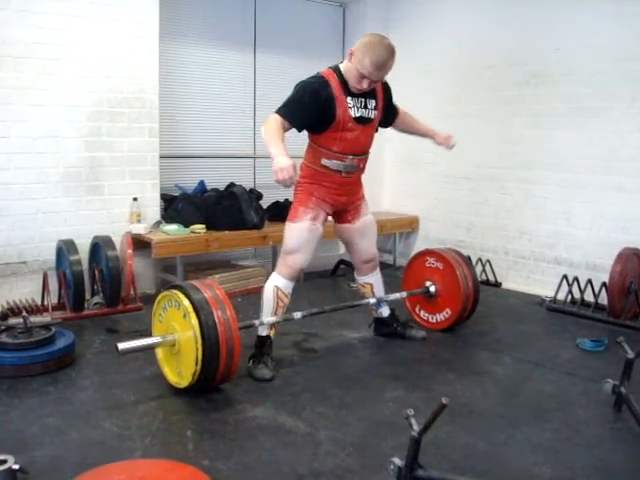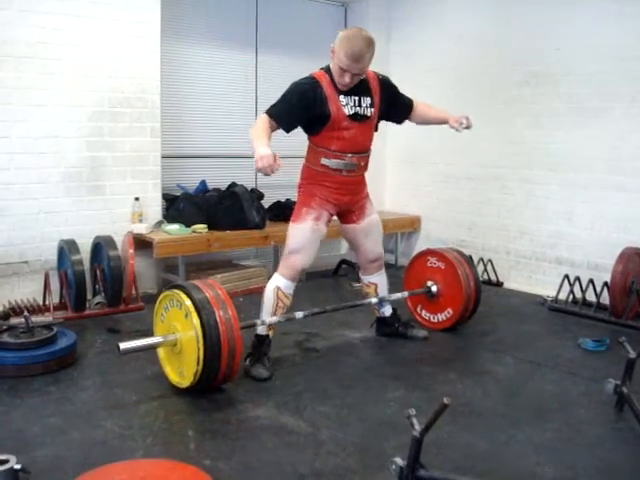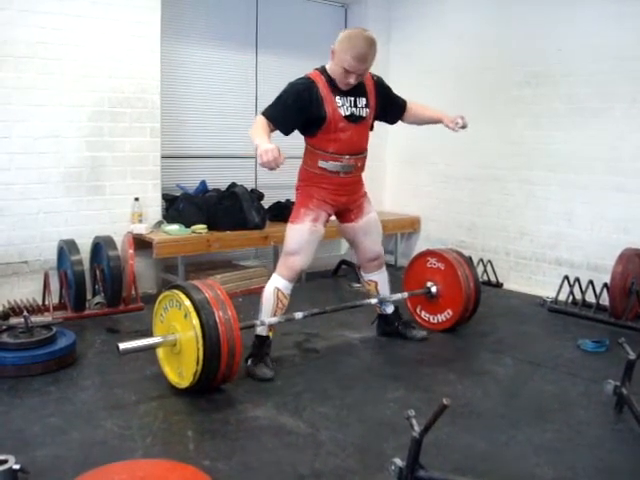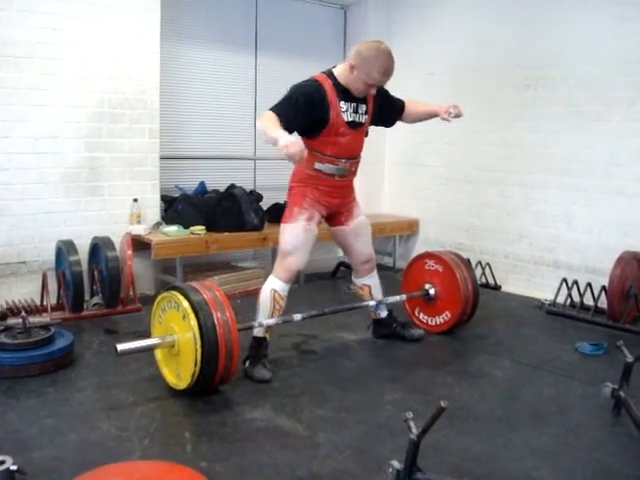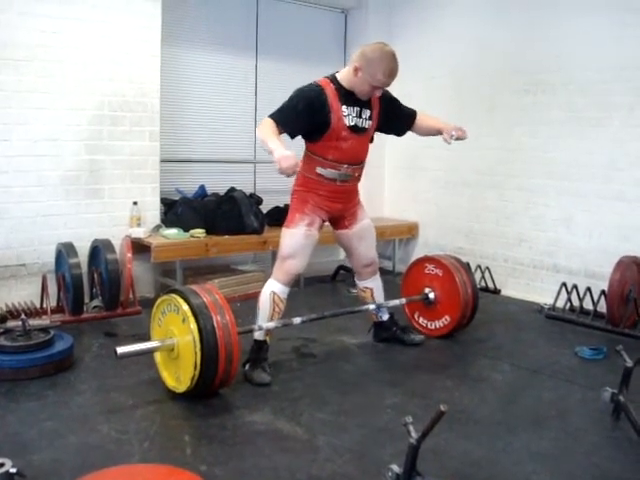
dt=0.5s
person 1, frame 1
left shoulder: (380, 90)
right shoulder: (318, 88)
left elbow: (394, 117)
right elbow: (275, 123)
left wrist: (433, 134)
right wrist: (280, 156)
left hip: (353, 191)
right hip: (315, 188)
left knee: (369, 259)
right knee: (291, 265)
left ankle: (385, 320)
right ankle: (263, 346)
person 1, frame 2
left shoulder: (379, 86)
right shoulder: (309, 89)
left elbow: (411, 110)
right elbow: (265, 121)
left wrist: (447, 117)
right wrist: (262, 147)
left hip: (356, 191)
right hip: (317, 191)
left knee: (373, 258)
right knee: (292, 266)
left ankle: (387, 320)
right ankle: (259, 346)
person 1, frame 3
left shoulder: (373, 87)
right shoulder: (306, 89)
left elbow: (405, 110)
right elbow: (261, 123)
left wrist: (442, 116)
right wrist: (264, 143)
left hip: (354, 191)
right hip: (316, 191)
left knee: (374, 257)
right knee: (290, 266)
left ankle: (388, 319)
right ankle: (260, 346)
person 1, frame 4
left shoulder: (372, 95)
right shoulder: (312, 91)
left elbow: (403, 110)
right elbow: (266, 120)
left wrist: (437, 109)
right wrist: (283, 137)
left hip: (344, 194)
right hip: (309, 193)
left knee: (365, 259)
right knee: (287, 267)
left ankle: (383, 321)
right ankle: (257, 348)
person 1, frame 5
left shoulder: (379, 100)
right shoulder: (315, 96)
left elbow: (413, 120)
right elbow: (266, 126)
left wrist: (443, 127)
right wrist: (279, 150)
left hip: (349, 198)
right hip: (311, 196)
left knee: (368, 263)
right knee: (286, 270)
left ankle: (383, 324)
right ankle: (257, 351)
